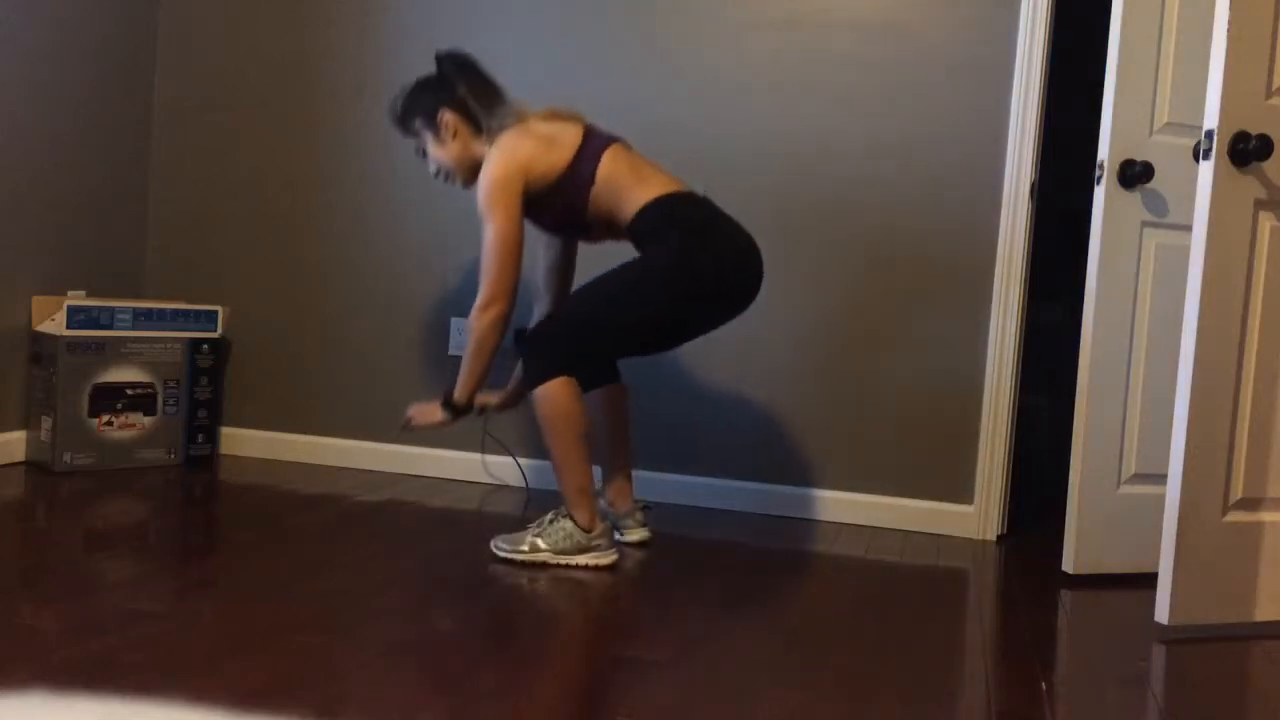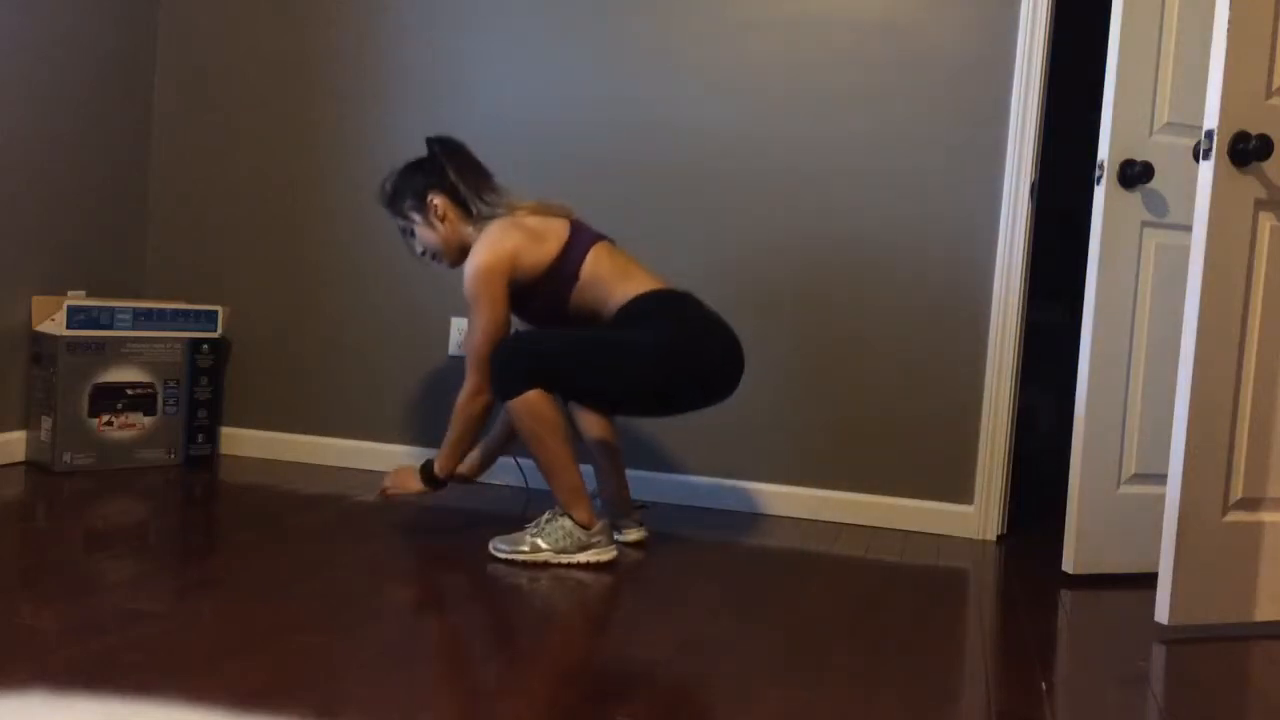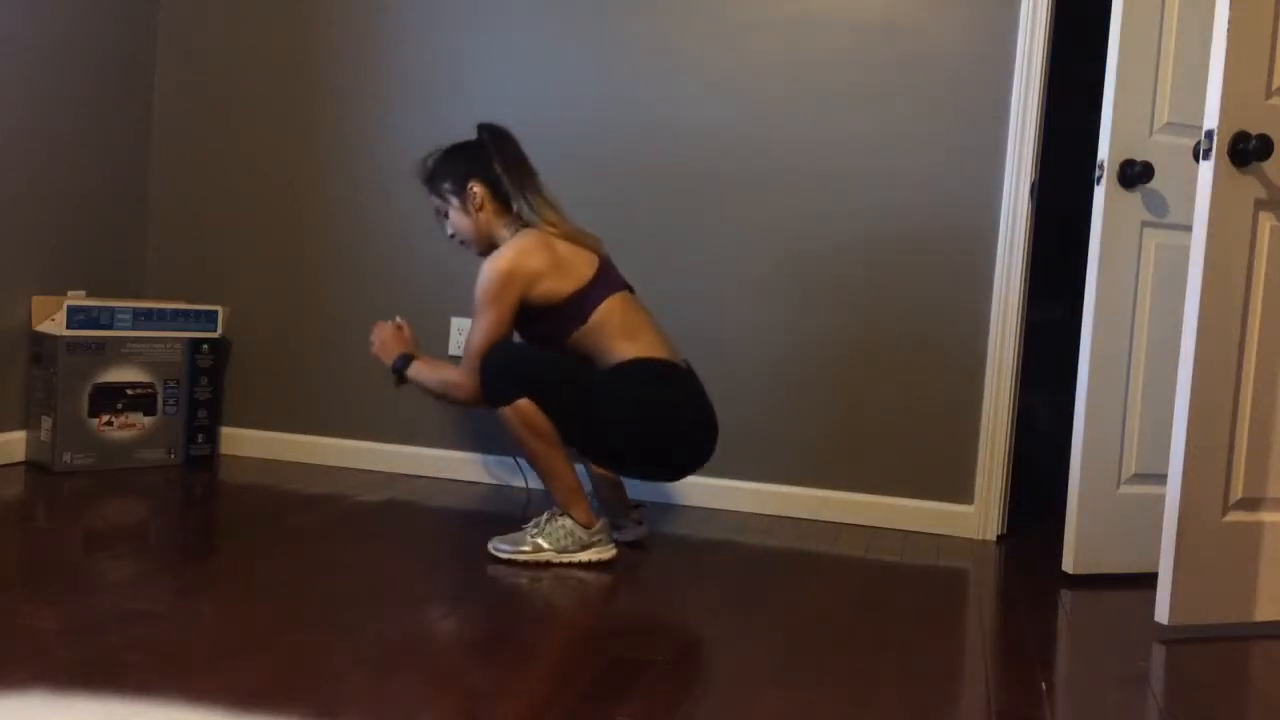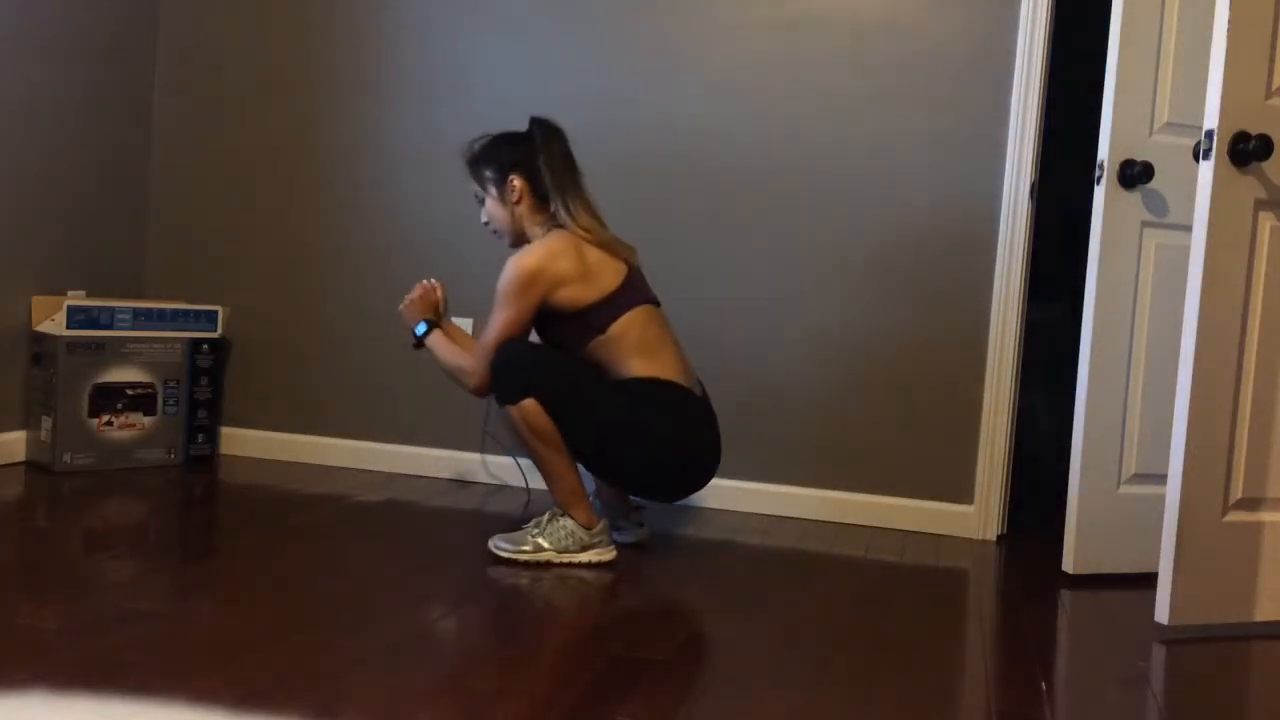
dt=0.5s
person 1, frame 1
left shoulder: (502, 162)
right shoulder: (537, 146)
left elbow: (494, 303)
right elbow: (553, 294)
left wrist: (457, 401)
right wrist: (512, 389)
left hip: (694, 255)
right hip: (716, 250)
left knee: (552, 352)
right knee: (582, 347)
left ankle: (582, 528)
right ankle: (621, 508)
person 1, frame 2
left shoulder: (488, 255)
right shoulder: (518, 231)
left elbow: (480, 387)
right elbow: (532, 381)
left wrist: (434, 473)
right wrist: (477, 463)
left hip: (679, 351)
right hip: (694, 343)
left knee: (514, 364)
right knee: (568, 363)
left ankle: (581, 528)
right ankle: (618, 514)
person 1, frame 3
left shoulder: (508, 262)
right shoulder: (547, 242)
left elbow: (471, 385)
left wrist: (403, 362)
right wrist: (419, 358)
left hip: (660, 420)
right hip: (674, 407)
left knee: (504, 369)
right knee: (548, 375)
left ankle: (582, 527)
right ankle: (616, 512)
person 1, frame 4
left shoulder: (535, 260)
right shoulder: (578, 245)
left elbow: (480, 375)
left wrist: (425, 327)
right wrist: (443, 322)
left hip: (665, 440)
right hip: (682, 430)
left knee: (514, 366)
right knee: (542, 373)
left ankle: (581, 528)
right ankle: (618, 513)
